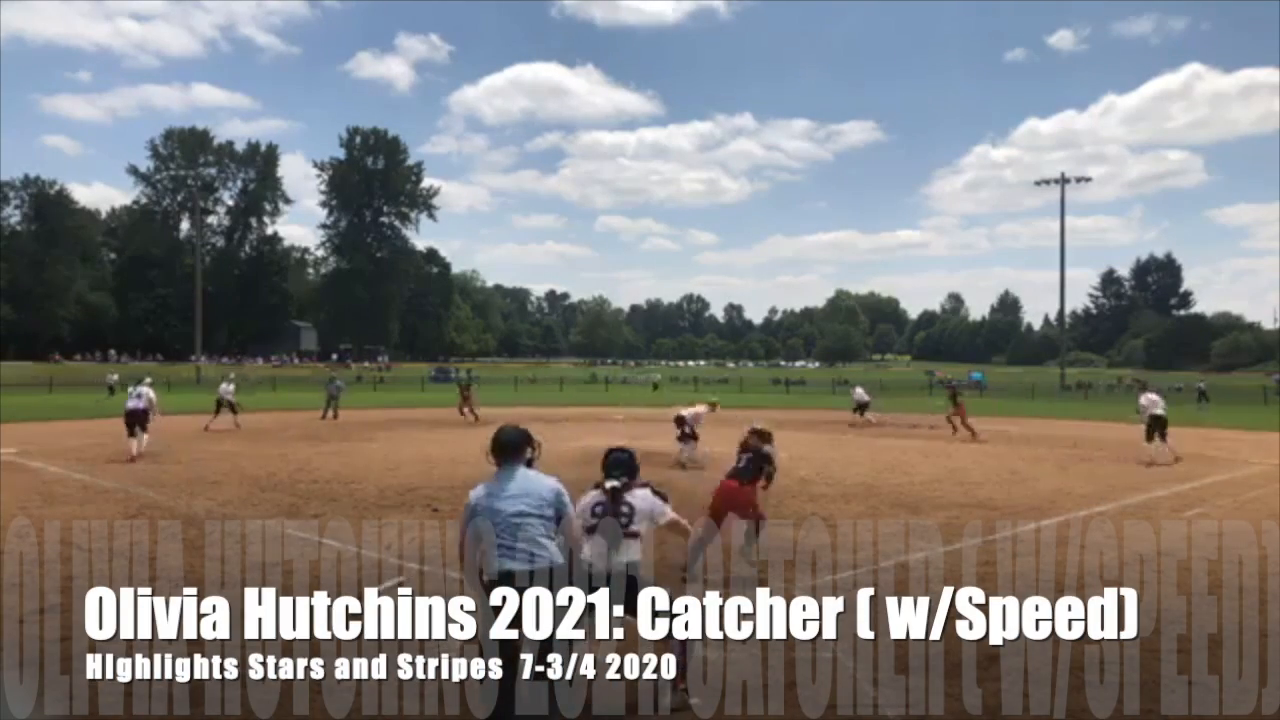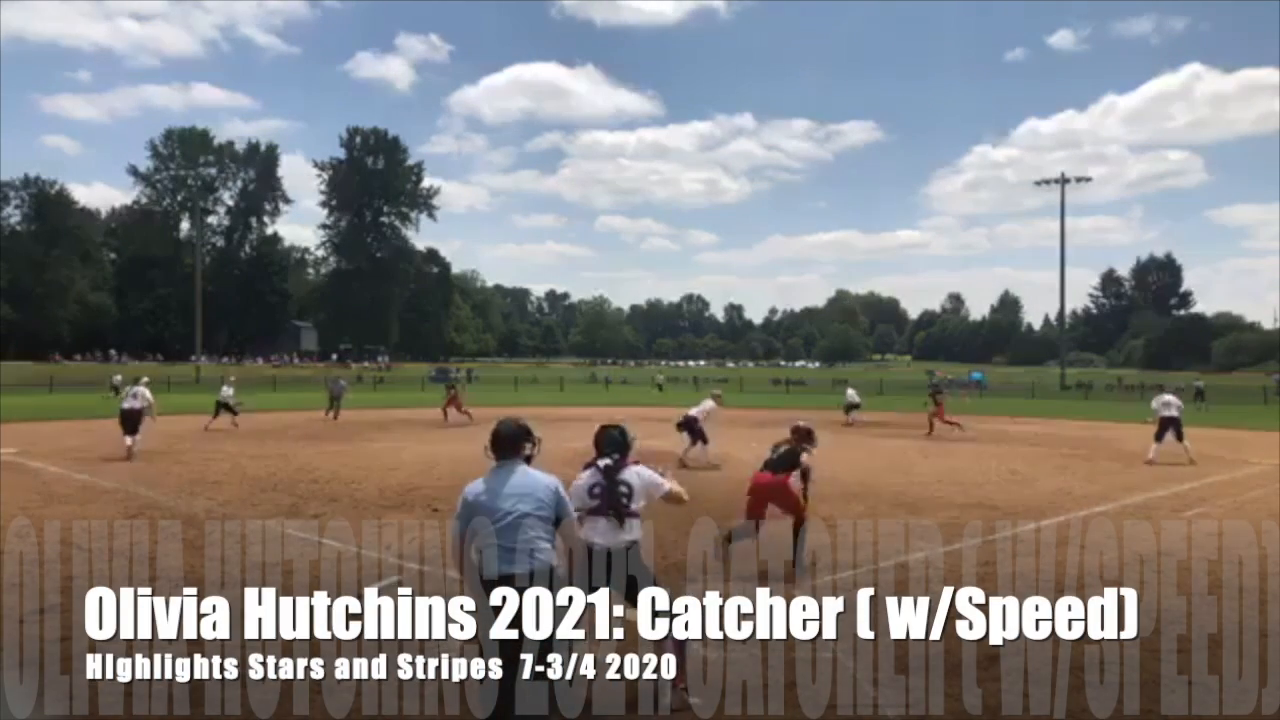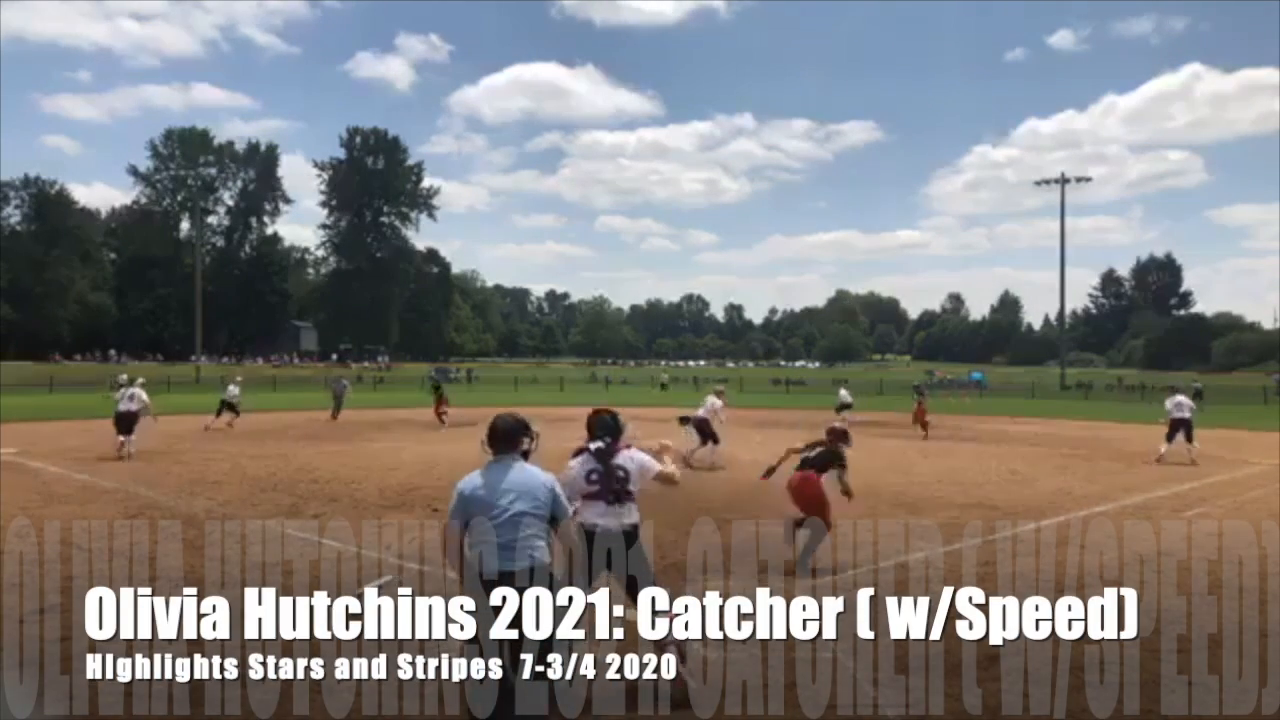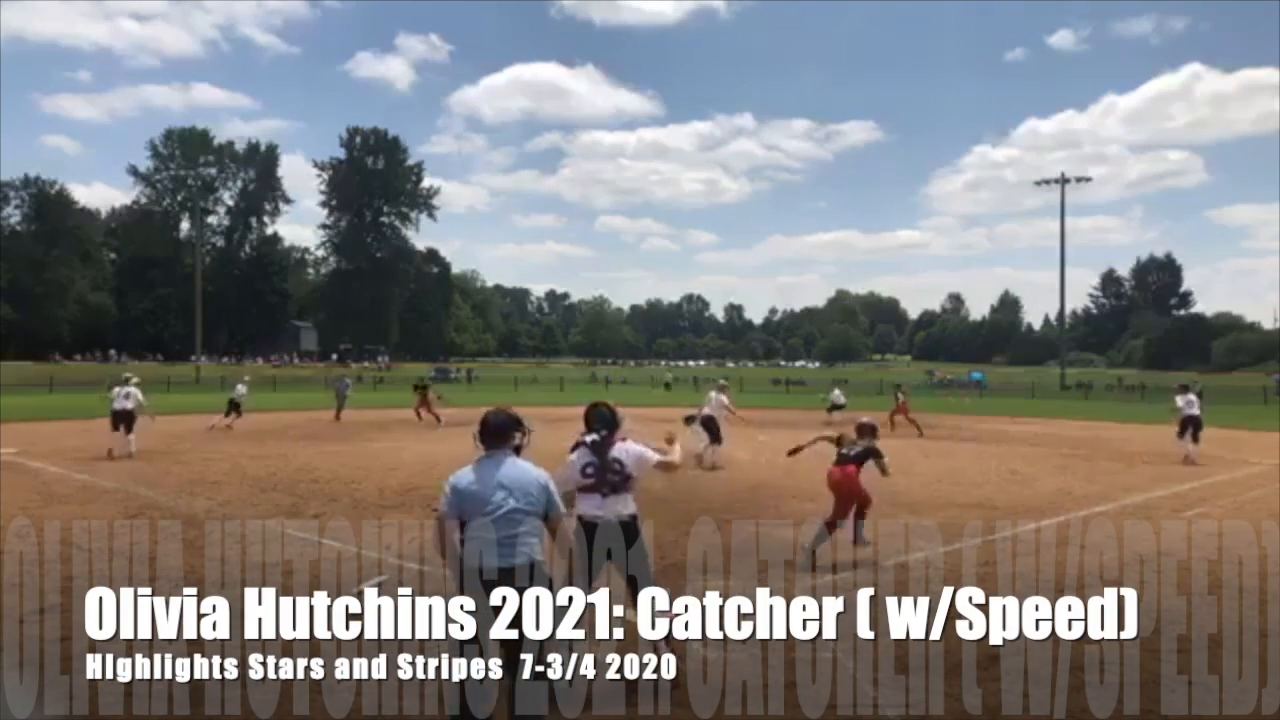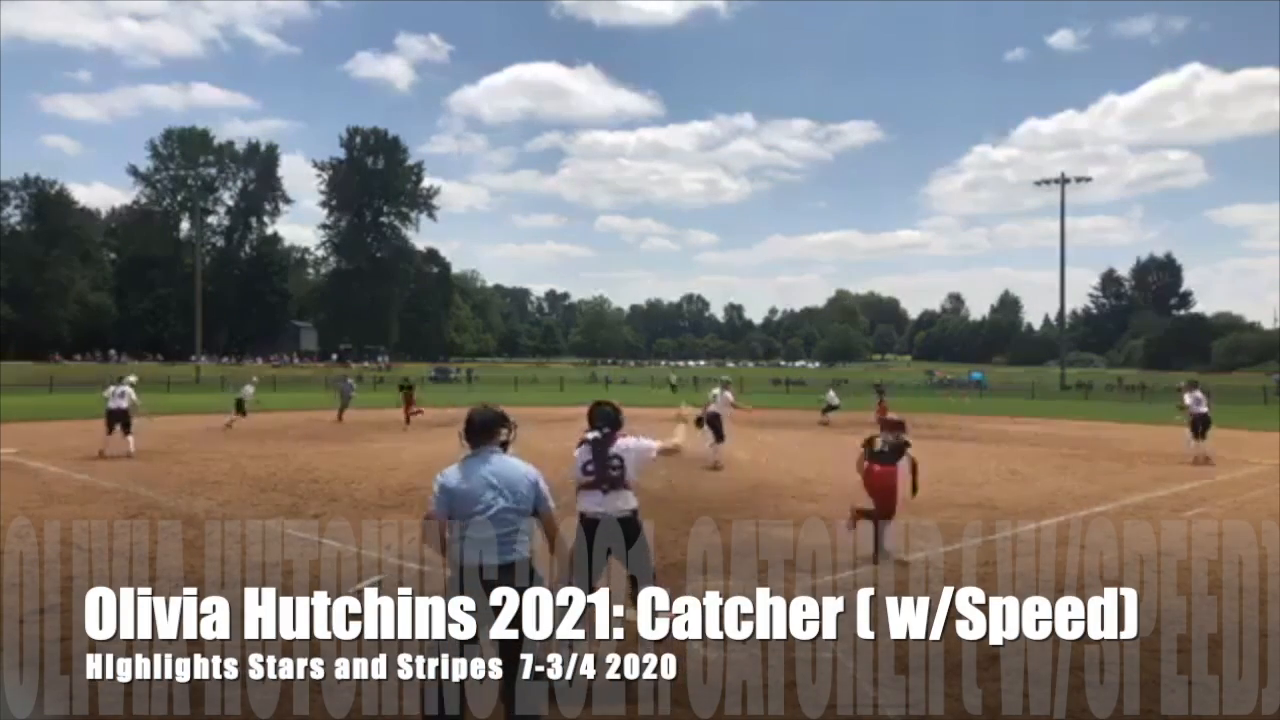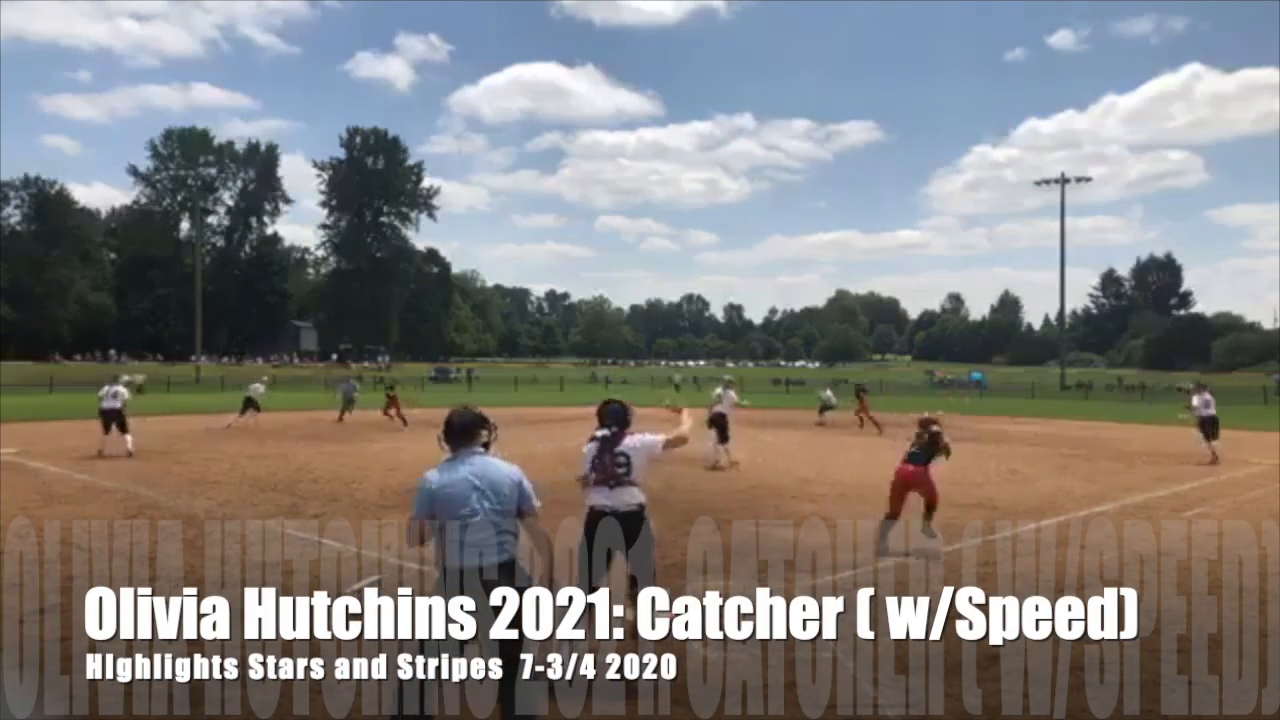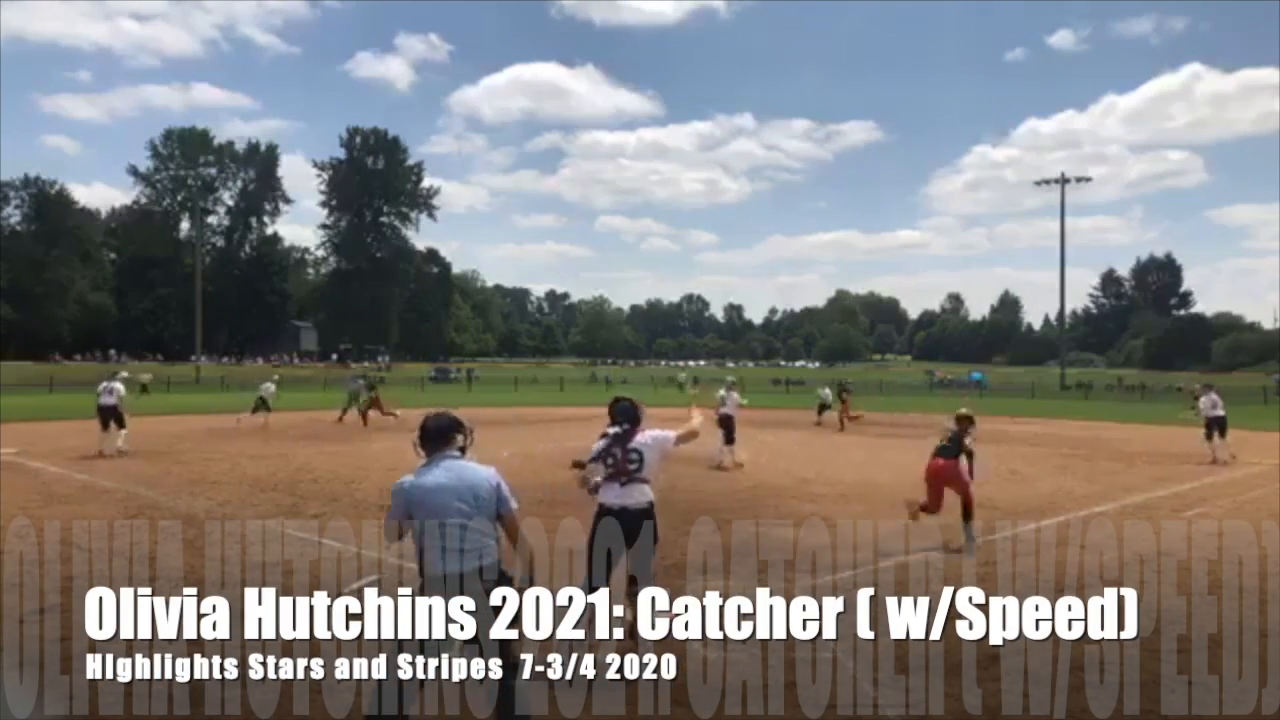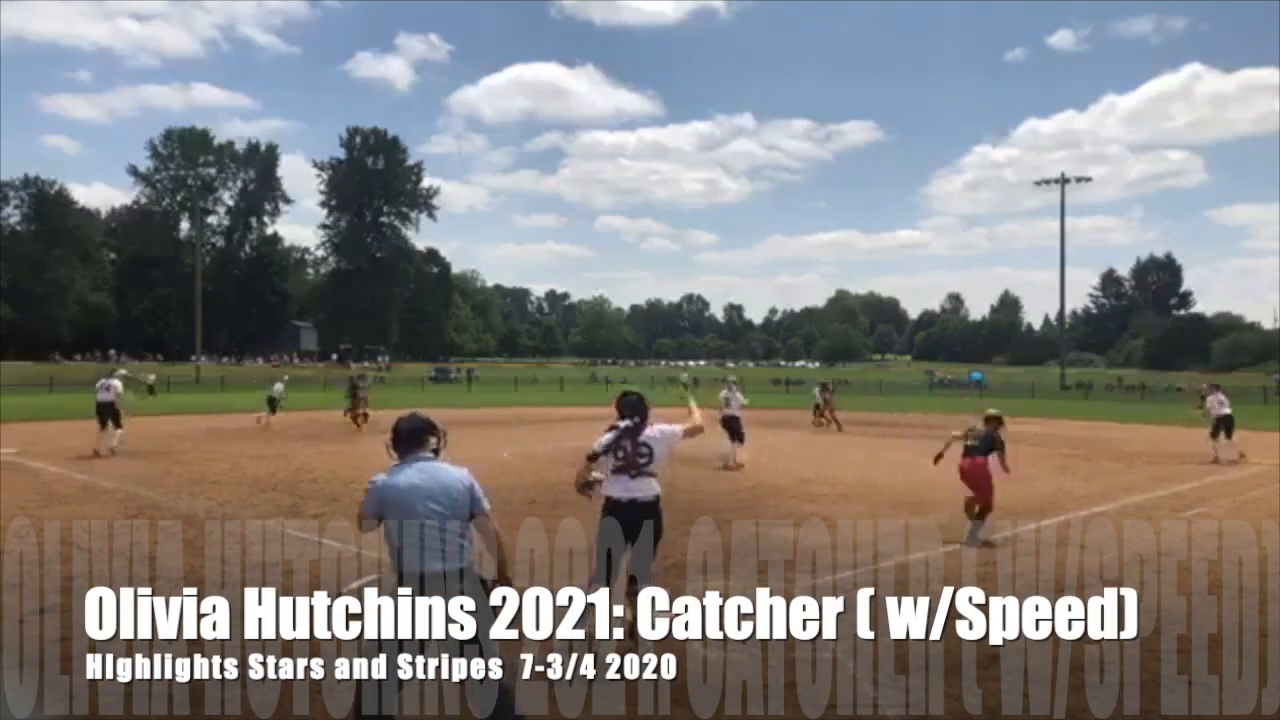
dt=0.1s
person 1, frame 1
left shoulder: (478, 496)
right shoulder: (551, 486)
left elbow: (466, 553)
right elbow: (573, 538)
left wrist: (482, 592)
left hip: (501, 583)
right hip: (548, 580)
left knee: (506, 664)
right knee: (547, 662)
person 1, frame 2
left shoulder: (474, 491)
right shoulder: (549, 484)
left elbow: (462, 551)
right elbow: (573, 539)
left wrist: (480, 592)
left hip: (498, 584)
right hip: (544, 582)
left knee: (504, 665)
right knee: (540, 666)
person 1, frame 3
left shoulder: (468, 485)
right shoulder: (545, 481)
left elbow: (453, 543)
left wrist: (468, 583)
left hip: (486, 582)
right hip: (535, 579)
right knee: (531, 666)
person 1, frame 4
left shoulder: (460, 480)
right shoulder: (538, 477)
left elbow: (446, 538)
right elbow: (563, 535)
left wrist: (462, 579)
left hip: (479, 580)
right hip: (528, 578)
left knee: (472, 662)
right knee: (525, 667)
person 1, frame 5
left shoulder: (449, 478)
right shoulder: (527, 472)
left elbow: (432, 537)
right elbow: (552, 530)
left hip: (468, 578)
right hip: (516, 576)
right knee: (516, 665)
person 1, frame 6
left shoulder: (433, 480)
right shoulder: (510, 473)
left elbow: (414, 538)
right elbow: (537, 529)
right wrist: (549, 572)
left hip: (455, 581)
right hip: (505, 576)
right knee: (512, 664)
person 1, frame 7
left shoulder: (410, 485)
right shoulder: (487, 476)
left elbow: (391, 534)
right elbow: (514, 530)
right wrist: (528, 574)
left hip: (437, 587)
right hip: (486, 583)
right knee: (503, 667)
person 1, frame 8
left shoulder: (384, 484)
right shoulder: (461, 477)
left elbow: (363, 526)
right elbow: (489, 530)
right wrist: (502, 574)
left hip: (412, 587)
right hip: (461, 584)
person 2, frame 1
left shoulder: (589, 499)
right shoulder: (645, 497)
right elbow: (685, 530)
left hip: (590, 578)
right hip: (626, 579)
right ankle: (680, 684)
person 2, frame 2
left shoulder: (583, 479)
right shoulder: (641, 474)
right elbow: (681, 498)
right wrist: (668, 479)
left hip: (591, 559)
right hip: (627, 559)
right ankle: (680, 680)
person 2, frame 3
left shoulder: (578, 463)
right shoulder: (634, 458)
right elbow: (672, 478)
right wrist: (665, 454)
left hip: (590, 540)
right hip: (625, 539)
person 2, frame 4
left shoulder: (576, 457)
right shoulder: (630, 450)
left elbow: (561, 493)
right elbow: (673, 464)
right wrist: (674, 444)
left hip: (588, 531)
right hip: (624, 530)
right knee: (644, 589)
right ankle: (660, 646)
person 2, frame 5
left shoulder: (581, 452)
right shoulder: (632, 446)
left elbow: (579, 486)
right elbow: (676, 447)
right wrist: (681, 424)
left hip: (591, 525)
right hip: (625, 524)
left knee: (581, 588)
right knee: (643, 578)
person 2, frame 6
left shoulder: (591, 449)
right shoulder: (639, 443)
left elbow: (584, 480)
right elbow: (682, 437)
right wrist: (685, 413)
left hip: (598, 521)
right hip: (632, 519)
left knee: (587, 584)
right knee: (642, 574)
person 2, frame 7
left shoulder: (602, 446)
right shoulder: (652, 440)
left elbow: (585, 481)
right elbow: (693, 431)
left wrist: (594, 486)
right wrist: (695, 411)
left hip: (607, 517)
right hip: (641, 516)
left knee: (594, 581)
right knee: (642, 571)
person 2, frame 8
left shoulder: (609, 439)
right shoulder: (659, 434)
left elbow: (583, 474)
right elbow: (698, 426)
left wrist: (584, 484)
right wrist: (692, 404)
left hip: (614, 510)
right hip: (646, 510)
left knee: (604, 571)
right knee: (641, 569)
left ankle: (589, 625)
